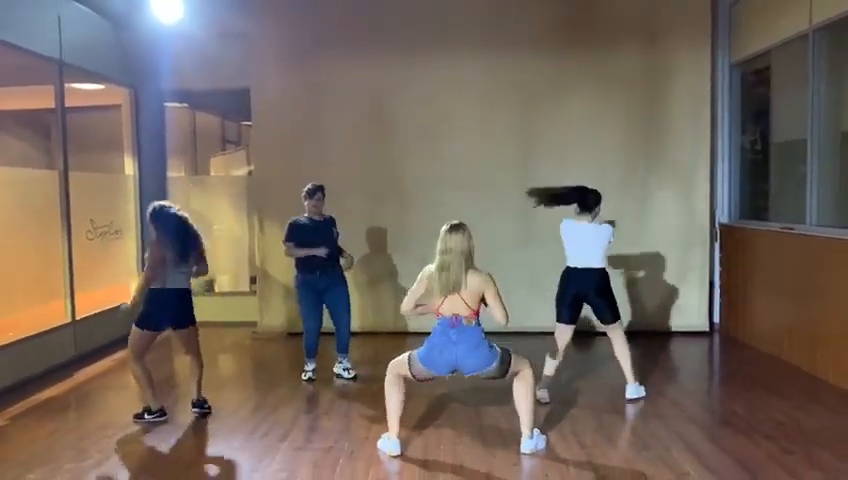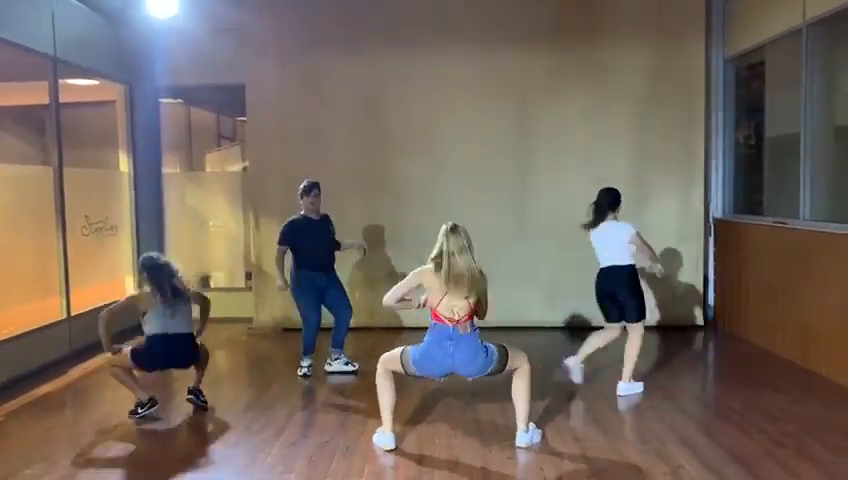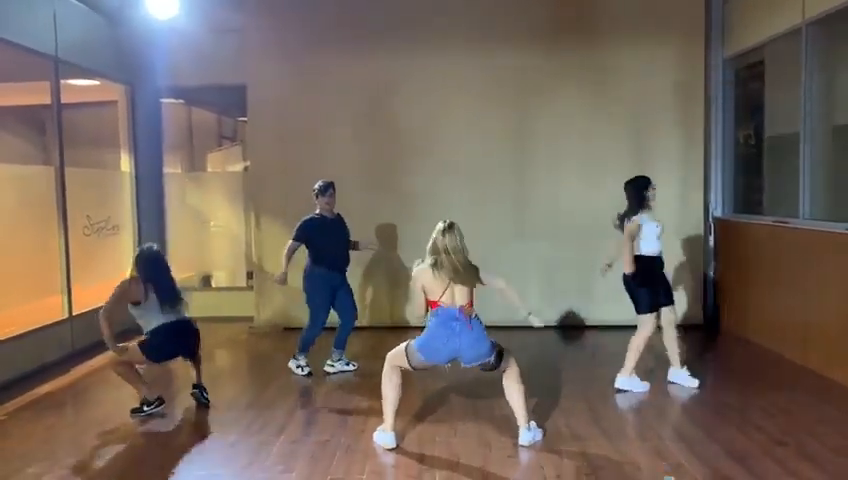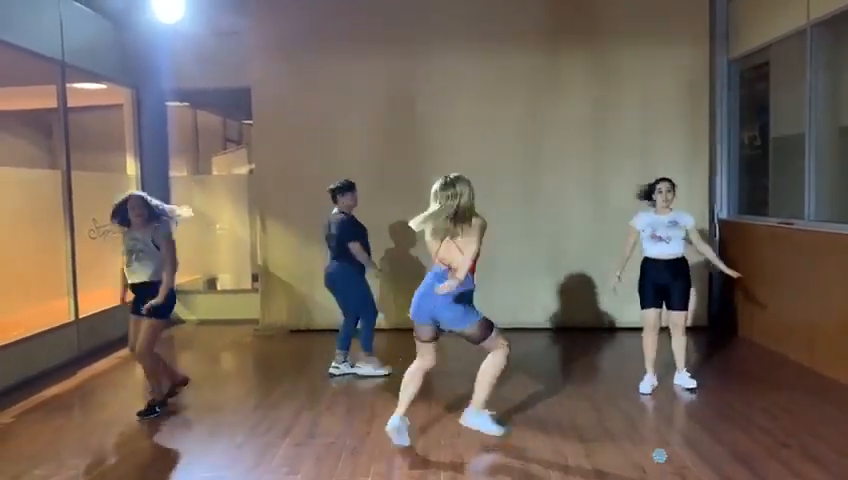
dt=0.3s
person 1, frame 1
left shoulder: (429, 274)
right shoulder: (482, 279)
left elbow: (406, 308)
right elbow: (503, 319)
left hip: (438, 349)
right hip: (474, 350)
left knee: (394, 371)
right knee: (524, 370)
left ankle: (392, 440)
right ankle: (528, 439)
person 1, frame 2
left shoulder: (424, 274)
right shoulder: (477, 276)
left elbow: (388, 301)
left hip: (435, 354)
right hip: (471, 356)
left knee: (384, 364)
right knee: (521, 362)
left ankle: (386, 434)
right ankle: (524, 432)
person 1, frame 3
left shoulder: (421, 272)
right shoulder: (469, 269)
right elbow: (504, 287)
right wrist: (526, 312)
left hip: (438, 337)
right hip: (474, 339)
left knee: (392, 363)
right knee: (510, 367)
left ankle: (387, 433)
right ankle: (526, 430)
person 1, frame 4
left shoulder: (433, 224)
right shoulder: (475, 222)
right elbow: (471, 247)
right wrist: (456, 279)
left hip: (424, 298)
right hip: (453, 300)
left knee: (423, 362)
right knee: (500, 349)
left ankle: (398, 418)
right ankle: (476, 411)
person 2, frame 1
left shoulder: (565, 225)
right shoulder: (605, 230)
left hip: (570, 280)
right hip: (597, 281)
left knee: (560, 338)
right knee: (616, 333)
left ankle: (542, 388)
right ankle: (631, 385)
person 2, frame 2
left shoulder: (593, 229)
right shoulder: (624, 229)
right elbow: (647, 251)
right wrist: (656, 264)
left hip: (603, 280)
right hip: (623, 279)
left knee: (612, 329)
right knee: (636, 331)
left ankle: (576, 360)
right ankle: (625, 383)
person 2, frame 3
left shoulder: (642, 215)
right shoulder: (637, 217)
left elbow: (627, 237)
right elbow: (627, 239)
left wrist: (612, 261)
right wrist: (627, 261)
left hip: (653, 271)
right hip: (642, 271)
left knee: (669, 321)
right knee: (646, 327)
left ankle: (676, 370)
right ankle: (626, 376)
person 2, frame 4
left shoulder: (684, 218)
right shoulder: (640, 218)
left elbow: (701, 244)
right elbow: (629, 247)
left wrist: (722, 266)
right wrist: (619, 272)
left hip: (676, 270)
right hip: (650, 270)
left knee: (678, 325)
right knee: (650, 324)
left ankle: (681, 373)
right ankle: (649, 375)
person 3, frame 1
left shoulder: (158, 243)
right shoulder: (191, 241)
left elbow: (149, 276)
right elbow: (203, 269)
left wrist: (133, 303)
left hip: (158, 302)
right hip: (182, 302)
left knee: (135, 356)
right knee: (194, 352)
left ankle: (154, 408)
right ankle: (199, 399)
person 3, frame 2
left shoulder: (141, 298)
right shoulder: (181, 290)
left elbow: (105, 316)
right elbow: (204, 302)
left wrist: (108, 346)
right wrist: (199, 331)
left hip: (156, 353)
right hip: (186, 352)
left knee: (114, 363)
right knee: (202, 354)
left ankle: (145, 401)
right ankle: (196, 391)
person 3, frame 3
left shoulder: (131, 285)
right shoulder: (165, 284)
left elbow: (105, 314)
left wrist: (113, 345)
left hip: (163, 340)
right hip: (188, 334)
left knee: (117, 360)
right knee: (191, 346)
left ankle: (151, 400)
right ankle: (198, 387)
person 3, frame 4
left shoulder: (157, 231)
right shoulder: (129, 234)
left elbow: (171, 263)
left wrist: (161, 297)
right wrist: (125, 287)
left hip: (158, 294)
right hip: (141, 294)
left knee: (143, 349)
right knee: (135, 348)
left ankle: (160, 396)
right ankle: (175, 378)
person 4, frame 1
left shoulder: (330, 222)
right shoulder: (296, 224)
right elbow: (288, 250)
left wrist: (346, 255)
right wrist: (314, 251)
left hip: (334, 279)
right hip: (307, 281)
left knee: (343, 320)
right knee: (311, 325)
left ankle: (342, 362)
right ankle: (310, 365)
person 4, frame 2
left shoulder: (326, 220)
right shoulder: (293, 225)
right elbow: (280, 252)
left wrist: (352, 244)
right wrist: (281, 276)
left hip: (329, 277)
right hip: (305, 279)
left knee: (345, 313)
right knee: (312, 321)
left ankle: (335, 358)
right ankle: (305, 361)
person 4, frame 3
left shoulder: (339, 220)
right shoulder: (310, 223)
right elbow: (292, 246)
left wrist: (362, 245)
right wrist: (284, 270)
left hip: (339, 277)
right hip: (318, 277)
left knee: (350, 316)
right knee: (318, 321)
left ankle: (336, 360)
right ankle: (298, 359)
person 4, frame 4
left shoulder: (332, 220)
right shoulder: (347, 221)
right elbow: (356, 249)
right wrist: (374, 266)
left hip: (334, 272)
right hip: (349, 273)
left knee: (351, 317)
right knee: (369, 315)
left ankle: (340, 362)
right ankle: (368, 362)
